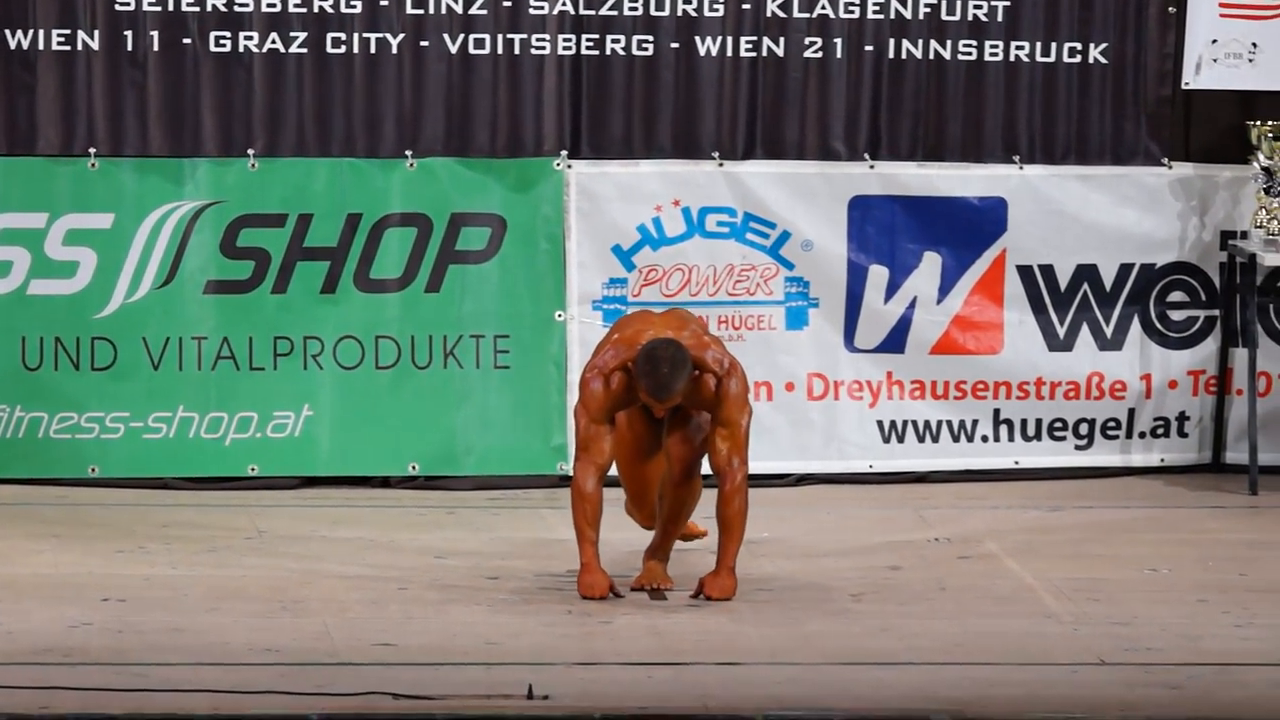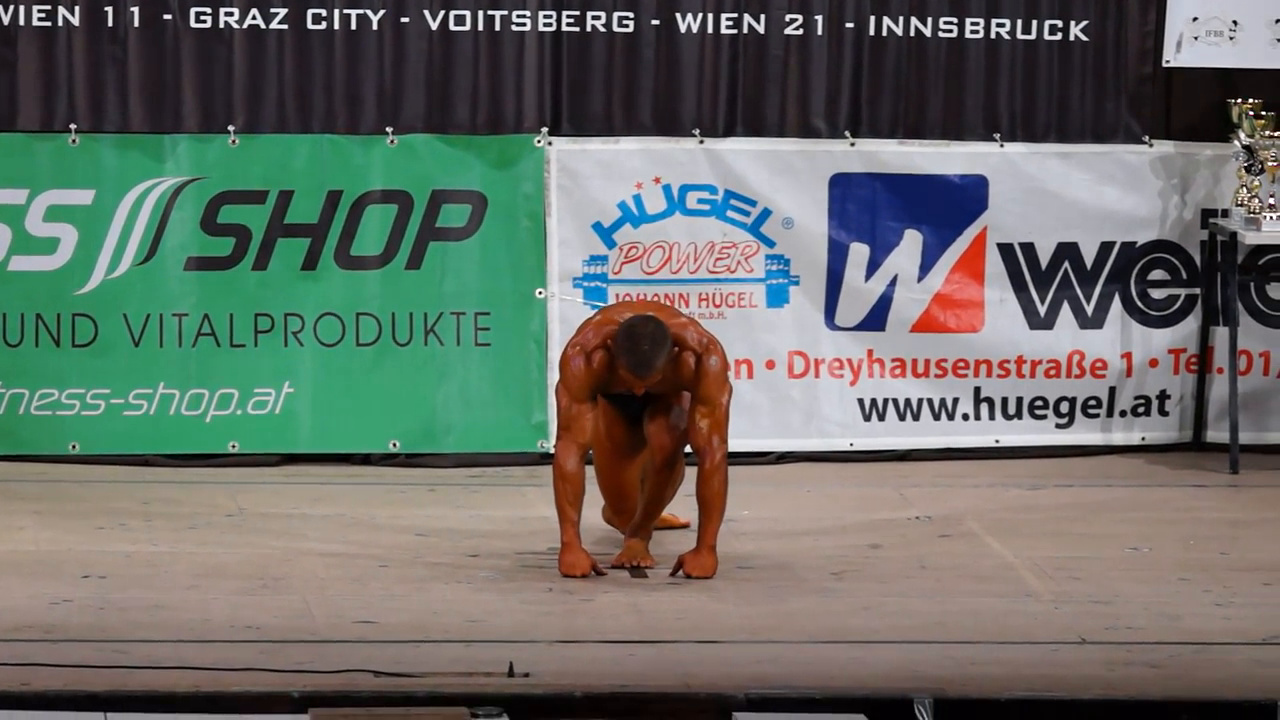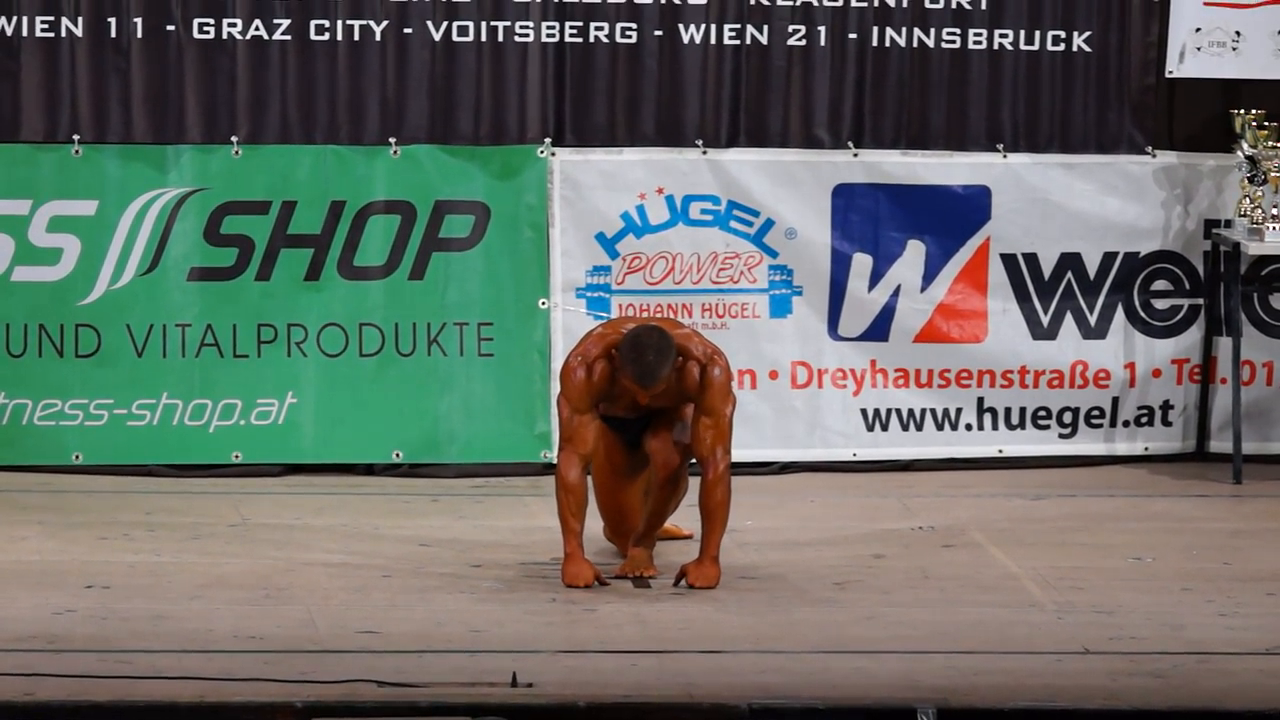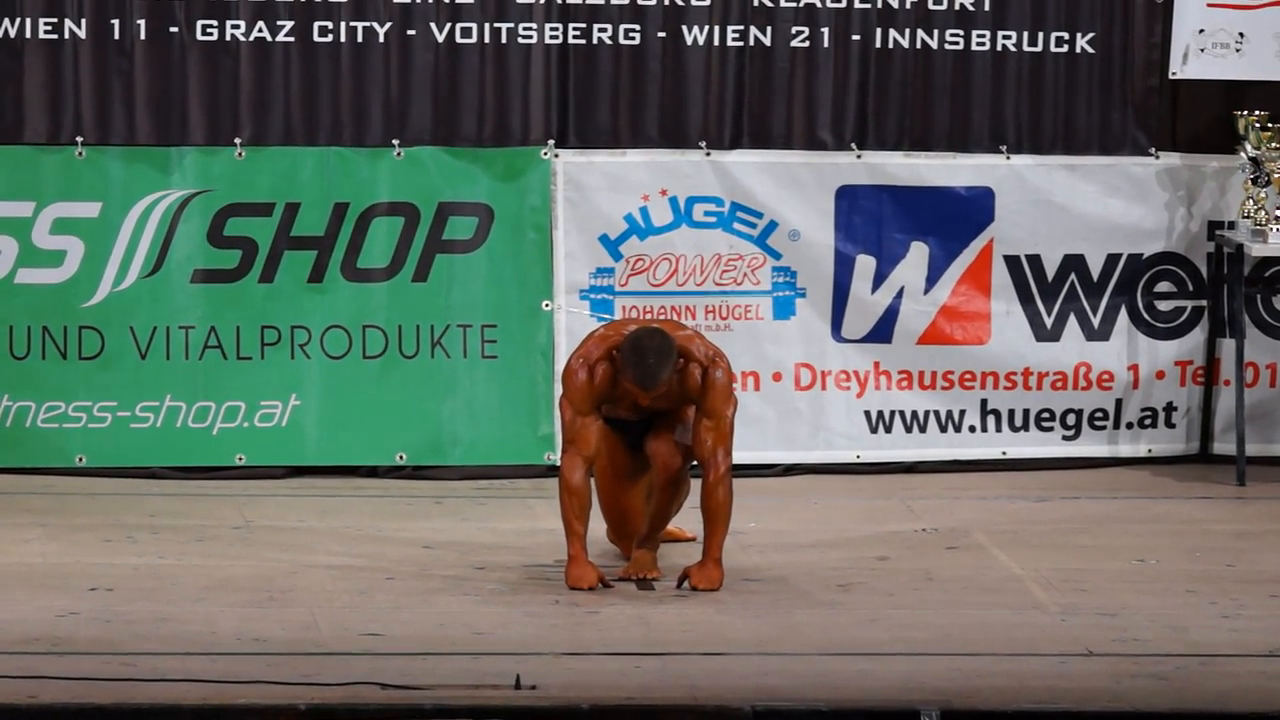
dt=0.4s
person 1, frame 1
left shoulder: (724, 378)
right shoulder: (603, 376)
left elbow: (733, 472)
right elbow: (588, 468)
left wrist: (725, 570)
right wrist: (589, 565)
left hip: (695, 397)
right hip: (629, 395)
left knee: (683, 459)
right knee: (646, 512)
left ankle: (658, 554)
right ankle: (667, 524)
person 1, frame 2
left shoulder: (704, 356)
right shoulder: (583, 354)
left elbow: (712, 451)
right elbow: (570, 447)
left wrist: (706, 548)
right wrist: (570, 545)
left hip: (672, 393)
right hip: (611, 397)
left knee: (665, 445)
right knee: (624, 514)
left ankle: (641, 531)
right ankle: (623, 514)
person 1, frame 3
left shoulder: (708, 366)
right shoulder: (585, 365)
left elbow: (716, 462)
right elbow: (572, 458)
left wrist: (708, 559)
right wrist: (573, 556)
left hip: (672, 413)
right hip: (610, 420)
left knee: (668, 459)
right knee: (624, 537)
left ankle: (645, 539)
right ankle: (639, 530)
person 1, frame 4
left shoulder: (709, 368)
right shoulder: (587, 366)
left elbow: (717, 463)
right elbow: (575, 459)
left wrist: (711, 561)
right wrist: (577, 558)
left hip: (674, 416)
right hip: (614, 422)
left knee: (669, 459)
right knee: (628, 542)
left ankle: (648, 541)
right ankle: (640, 534)
